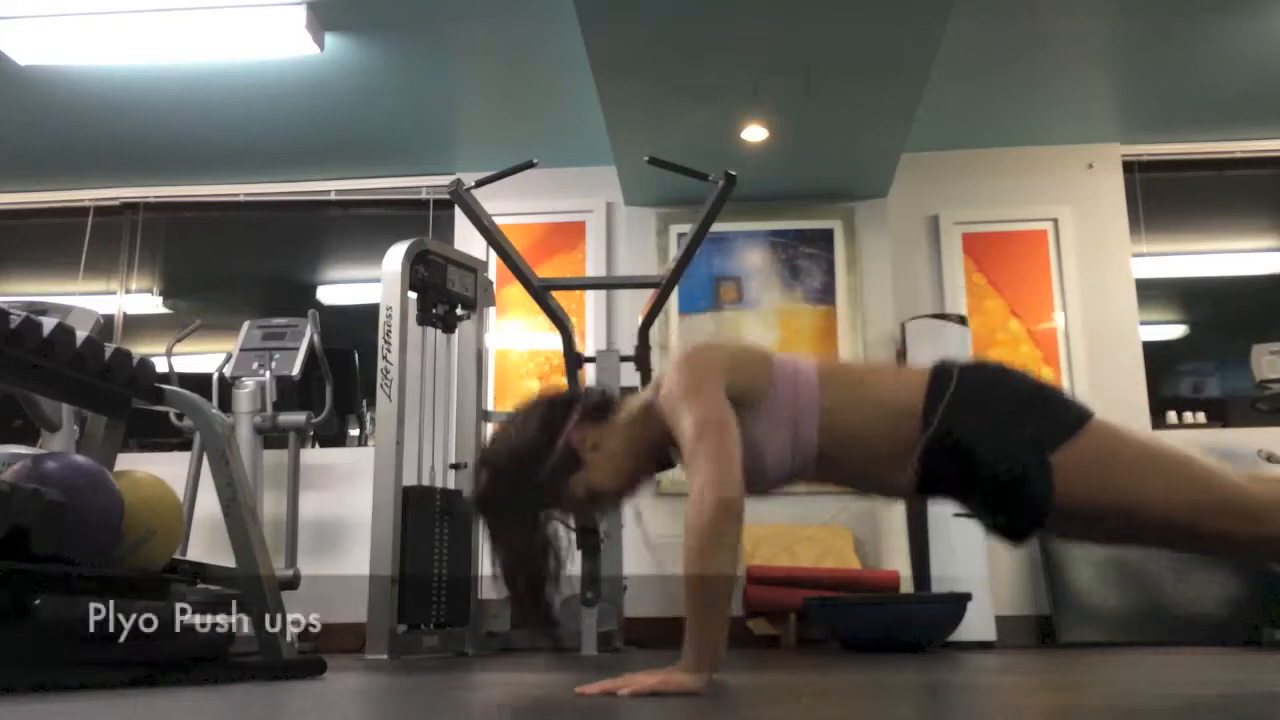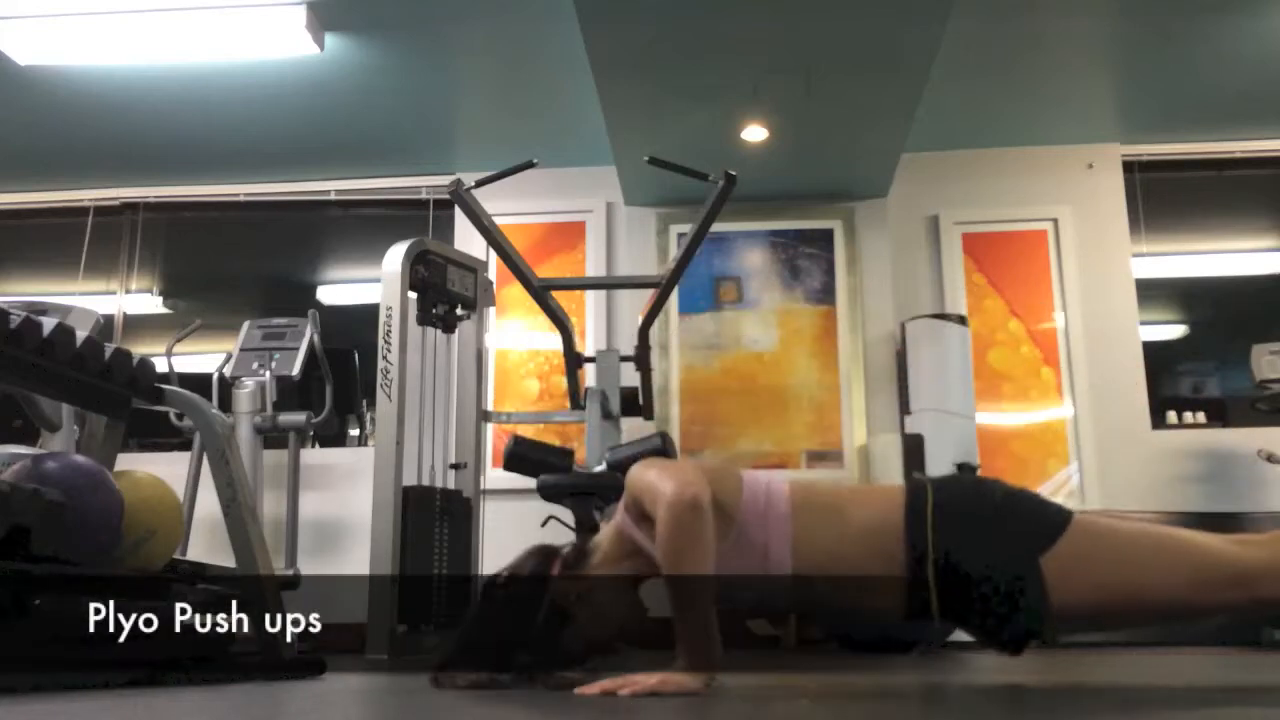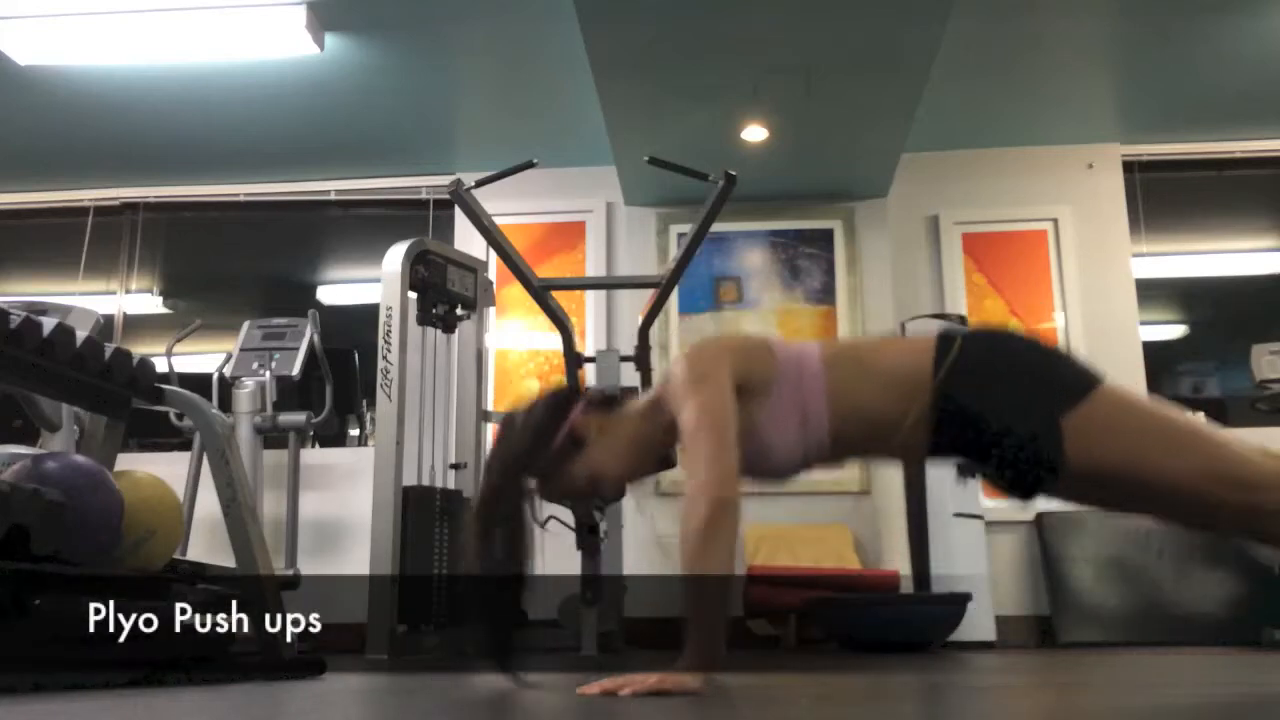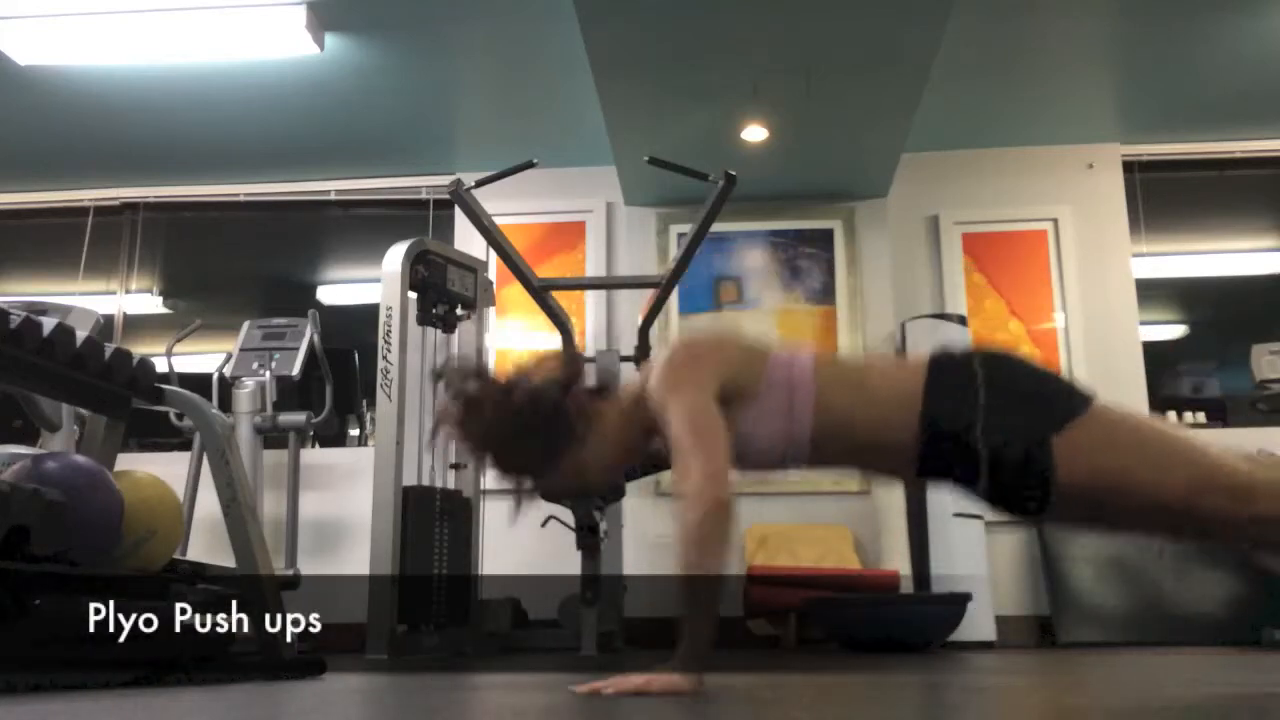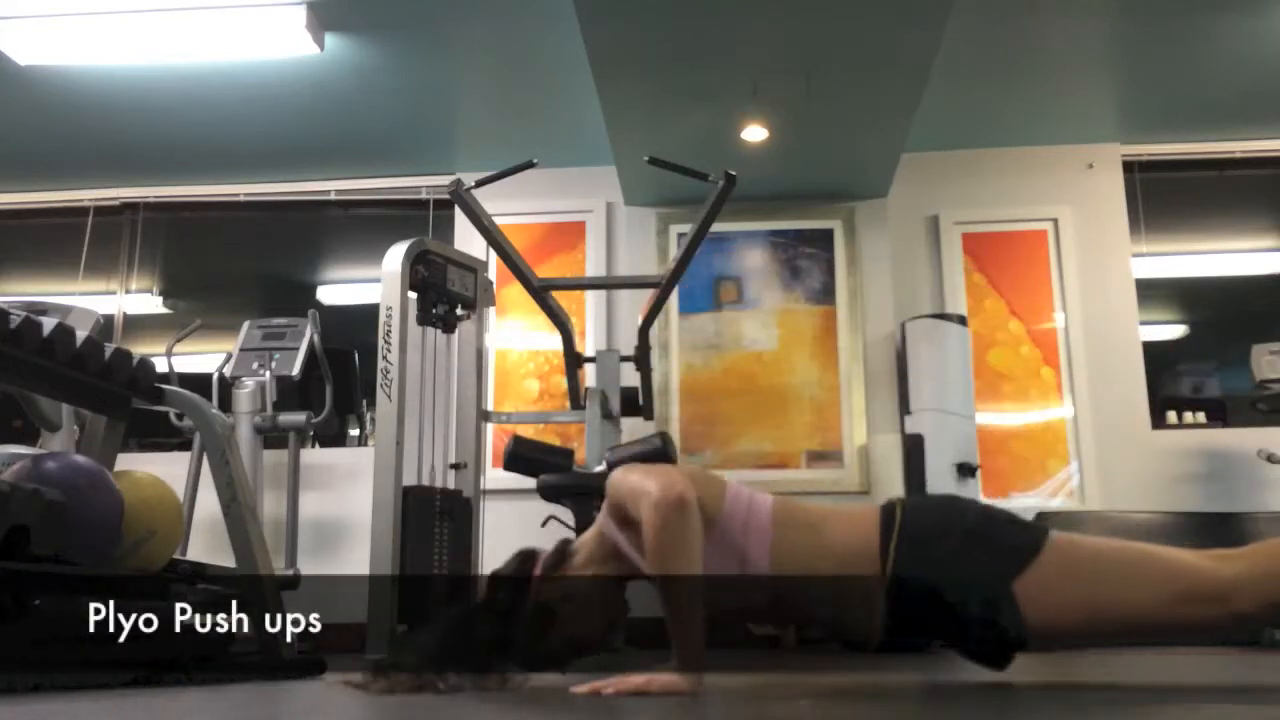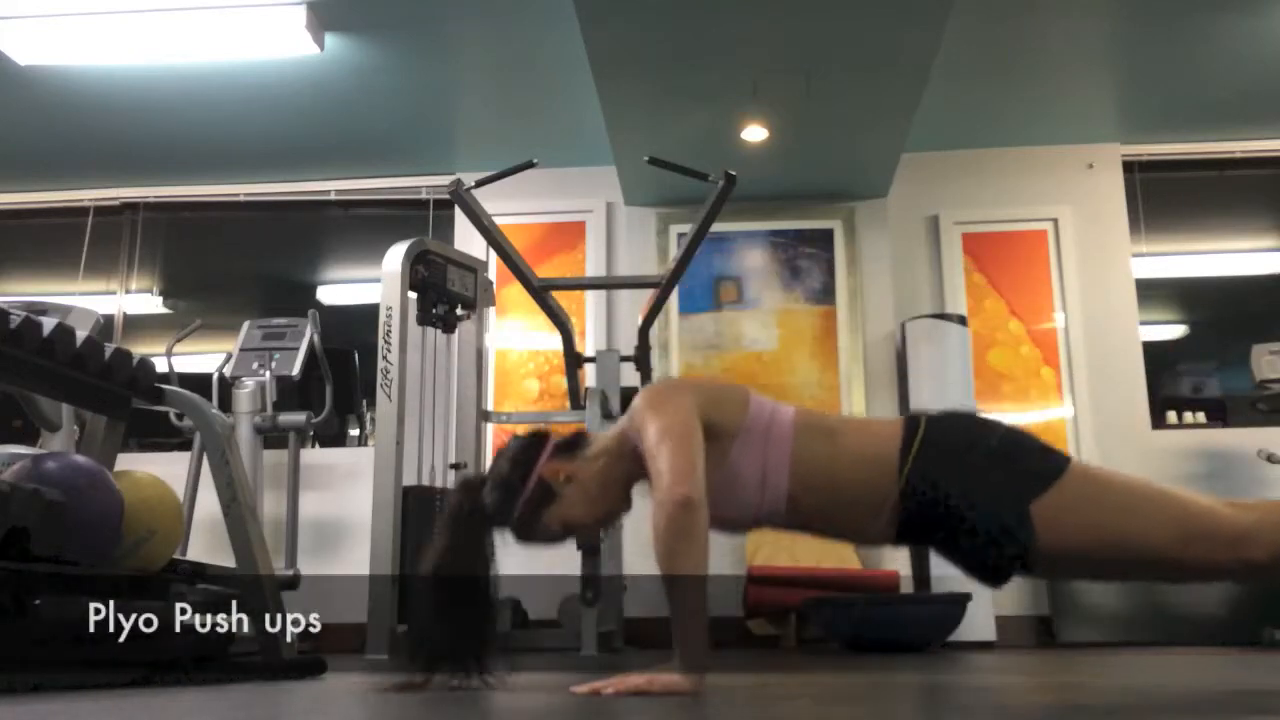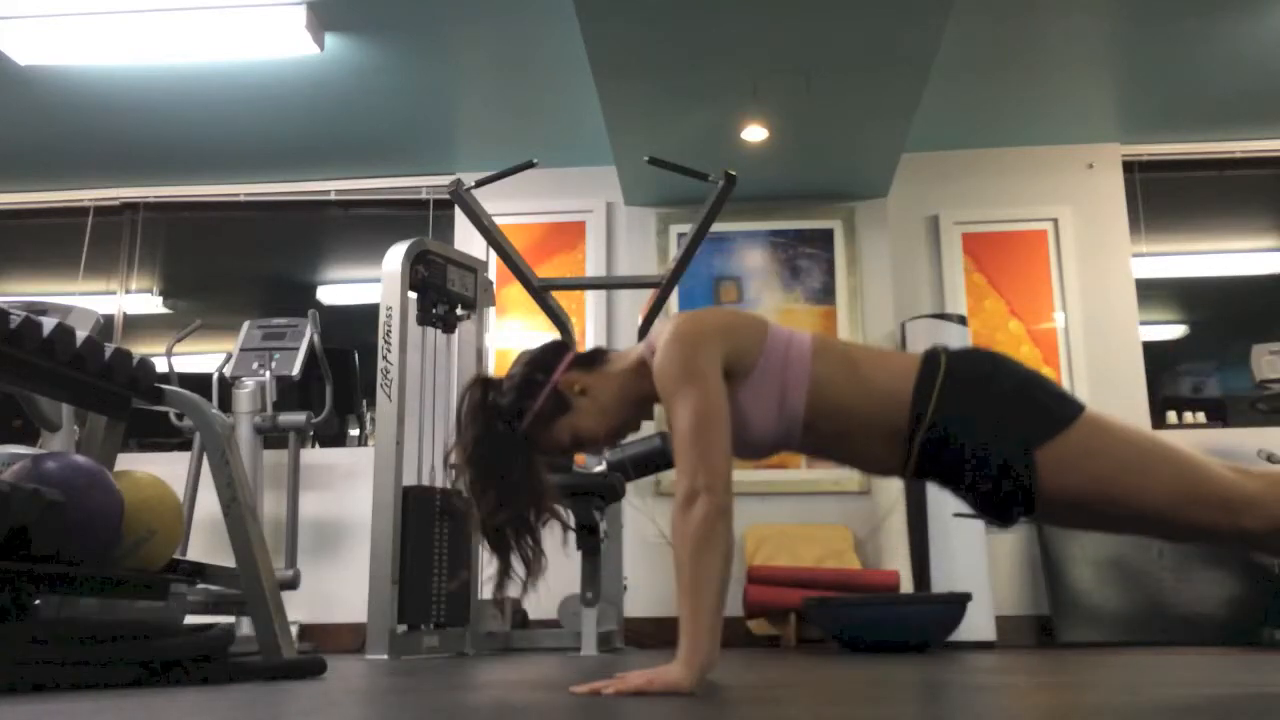
dt=0.4s
person 1, frame 1
left shoulder: (687, 379)
right shoulder: (675, 422)
left elbow: (720, 501)
right elbow: (712, 513)
left wrist: (694, 667)
right wrist: (696, 654)
left hip: (986, 429)
right hip: (959, 449)
person 1, frame 2
left shoulder: (645, 488)
right shoulder: (651, 542)
left elbow: (687, 506)
left wrist: (695, 665)
left hip: (961, 546)
right hip: (944, 550)
person 1, frame 3
left shoulder: (695, 376)
right shoulder: (678, 421)
left elbow: (713, 508)
right elbow: (712, 526)
left wrist: (695, 665)
left hip: (992, 394)
right hip: (967, 408)
person 1, frame 4
left shoulder: (675, 379)
right shoulder: (670, 400)
left elbow: (710, 500)
right elbow: (711, 510)
left wrist: (687, 663)
left hip: (980, 421)
right hip: (968, 433)
person 1, frame 5
left shoulder: (625, 494)
right shoulder: (632, 542)
left elbow: (672, 505)
left wrist: (685, 669)
left hip: (935, 565)
right hip: (917, 568)
person 1, frame 6
left shoulder: (656, 412)
right shoulder: (651, 451)
left elbow: (681, 500)
left wrist: (686, 665)
left hip: (955, 479)
right hip: (932, 496)
person 1, frame 7
left shoulder: (685, 346)
right shoulder: (669, 379)
left elbow: (703, 504)
right elbow: (702, 507)
left wrist: (690, 664)
right wrist: (696, 649)
left hip: (974, 416)
right hip: (951, 435)
